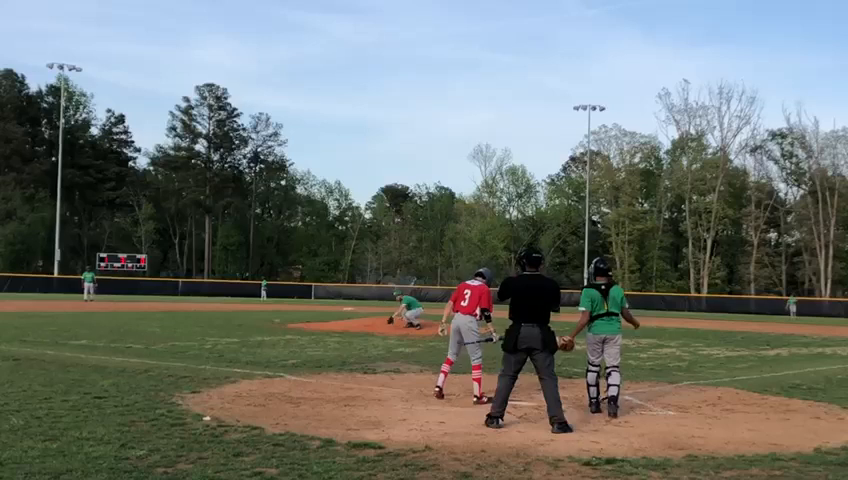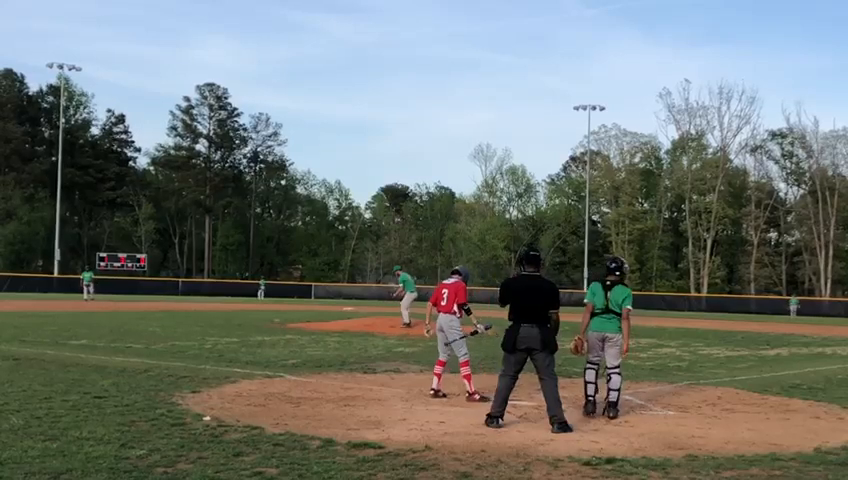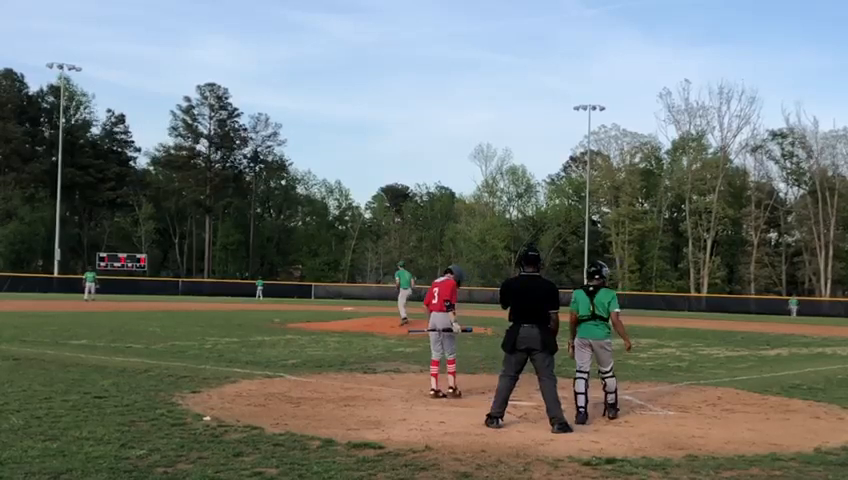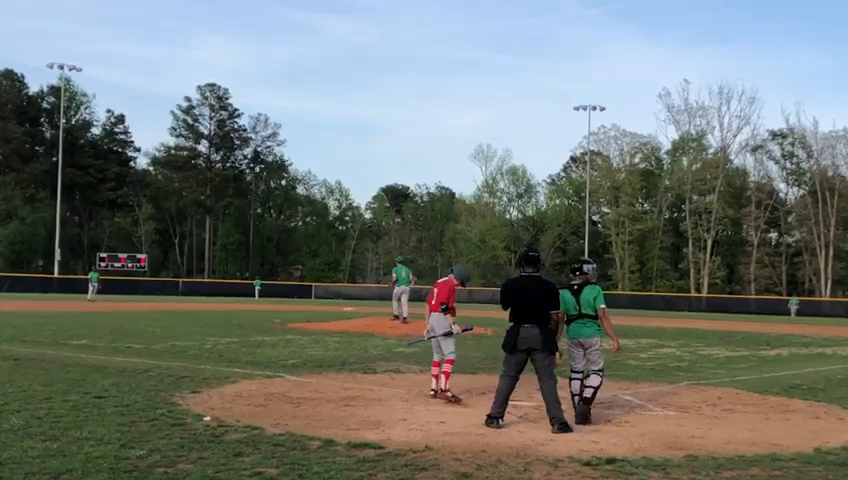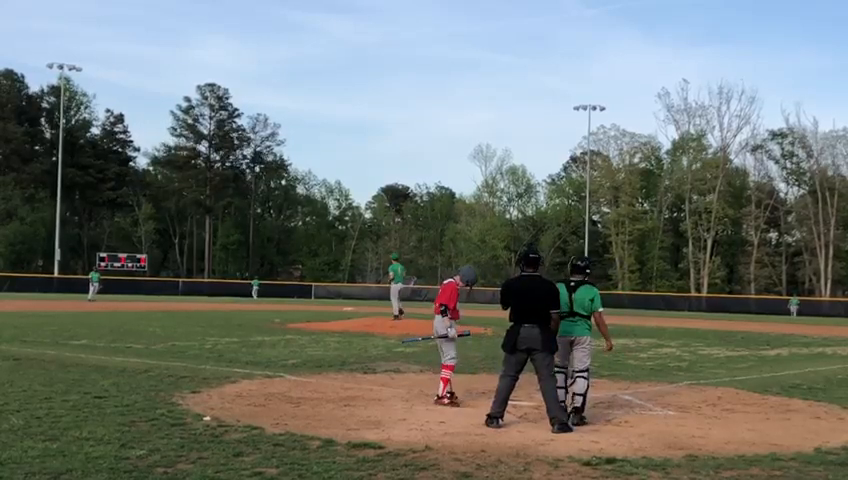
dt=0.5s
person 1, frame 1
left shoulder: (512, 282)
right shoulder: (550, 285)
left elbow: (500, 297)
right elbow: (556, 307)
left hip: (517, 333)
right hip: (541, 334)
left knee: (507, 375)
right knee: (548, 378)
left ankle: (495, 417)
right ankle: (557, 422)
person 1, frame 2
left shoulder: (510, 283)
right shoulder: (549, 286)
left elbow: (502, 303)
right elbow: (554, 317)
right wrist: (551, 337)
left hip: (517, 333)
right hip: (541, 335)
left knee: (507, 376)
right knee: (548, 378)
left ankle: (495, 417)
right ankle: (557, 421)
person 1, frame 3
left shoulder: (510, 284)
right shoulder: (549, 287)
left elbow: (504, 306)
right elbow: (554, 318)
right wrist: (551, 339)
left hip: (517, 334)
right hip: (540, 335)
left knee: (508, 376)
right knee: (547, 379)
left ankle: (495, 417)
right ankle: (557, 422)
person 1, frame 4
left shoulder: (510, 284)
right shoulder: (549, 287)
left elbow: (504, 307)
right elbow: (554, 318)
right wrist: (552, 340)
left hip: (517, 334)
right hip: (541, 335)
left knee: (508, 376)
right knee: (547, 379)
left ankle: (495, 417)
right ankle: (558, 422)
person 1, frame 5
left shoulder: (510, 284)
right shoulder: (549, 287)
left elbow: (504, 306)
right elbow: (554, 318)
right wrist: (551, 338)
left hip: (517, 334)
right hip: (541, 335)
left knee: (508, 376)
right knee: (547, 379)
left ankle: (494, 417)
right ankle: (558, 421)
person 2, frame 1
left shoulder: (588, 291)
right shoulder: (618, 290)
left elbow: (585, 318)
right elbow: (625, 314)
left wrist: (572, 336)
right wrist: (635, 323)
left hip: (595, 333)
right hip: (614, 332)
left knee: (593, 367)
right knee: (613, 367)
left ankle: (594, 403)
right ankle: (612, 402)
person 2, frame 2
left shoulder: (595, 286)
right shoulder: (625, 290)
left elbow: (588, 311)
right elbow: (625, 317)
left wrist: (581, 333)
right wrist: (626, 340)
left hip: (595, 330)
right hip: (614, 332)
left knee: (591, 364)
right knee: (614, 368)
left ankle: (590, 401)
right ankle: (612, 407)
person 2, frame 3
left shoulder: (578, 293)
right shoulder: (609, 293)
left elbow: (572, 319)
right elbow: (615, 320)
left wrist: (571, 339)
right wrist: (626, 339)
left hip: (582, 337)
right hip: (601, 337)
left knee: (581, 373)
right knee: (607, 372)
left ankle: (581, 412)
right ankle: (611, 408)
person 2, frame 4
left shoulder: (564, 292)
right shoulder: (594, 290)
left elbow: (559, 319)
right elbow: (603, 316)
right wrist: (614, 338)
left hip: (573, 335)
right hip: (591, 335)
left knee: (576, 373)
right knee: (596, 371)
left ankle: (579, 409)
right ankle: (585, 402)
person 2, frame 5
left shoulder: (558, 287)
right shoulder: (591, 290)
right elbow: (598, 319)
right wrist: (607, 339)
left hip: (562, 332)
right hip: (582, 334)
left knee: (560, 368)
right knee: (581, 372)
left ankle: (560, 408)
right ankle: (576, 413)
person 3, frame 1
left shoulder: (462, 285)
right shoulder: (485, 289)
left elbow: (450, 303)
right elbow: (485, 313)
left wrist: (443, 322)
right wrist: (492, 331)
left hip: (456, 319)
right hip: (469, 322)
left knee: (452, 355)
right knee: (476, 359)
left ankle: (439, 386)
right ankle: (478, 396)
person 3, frame 2
left shoulder: (441, 285)
right shoulder: (460, 285)
left elbow: (430, 304)
right elbow: (464, 307)
left wrist: (427, 324)
right wrist: (476, 324)
left hip: (440, 319)
right hip: (451, 320)
left knee: (443, 355)
right knee: (463, 355)
left ankle: (435, 389)
right ankle: (471, 392)
person 3, frame 3
left shoulder: (434, 283)
right shoulder: (451, 283)
left elbow: (426, 305)
right elbow: (448, 303)
right wrist: (454, 322)
left hip: (433, 318)
right hip: (444, 318)
left knee: (436, 354)
right knee: (450, 354)
left ankle: (434, 389)
right ankle: (452, 388)
person 3, frame 4
left shoulder: (438, 283)
right shoulder: (449, 284)
left elbow: (428, 304)
right elbow: (444, 306)
left wrist: (427, 324)
right wrist: (453, 324)
left hip: (433, 320)
right hip: (443, 321)
left knee: (437, 356)
right knee: (450, 355)
left ankle: (434, 389)
right ankle: (444, 390)
person 3, frame 5
left shoulder: (447, 284)
right shoulder: (452, 286)
left elbow: (437, 305)
right elbow: (443, 307)
right wrist: (450, 328)
left hip: (439, 322)
right hip: (445, 324)
left knee: (445, 359)
right knee: (451, 360)
left ankle: (448, 391)
right ankle: (441, 396)
